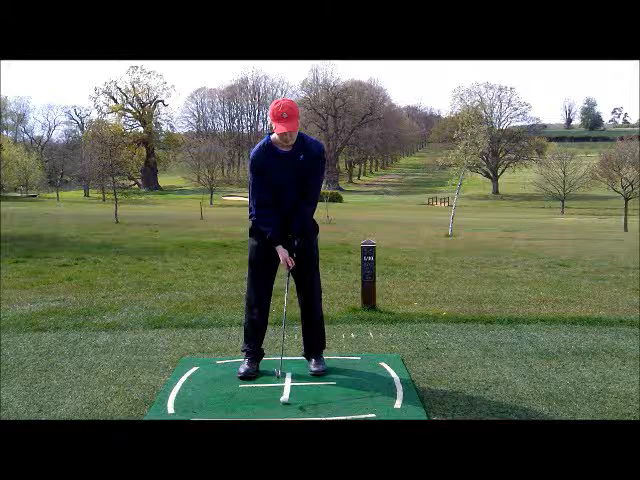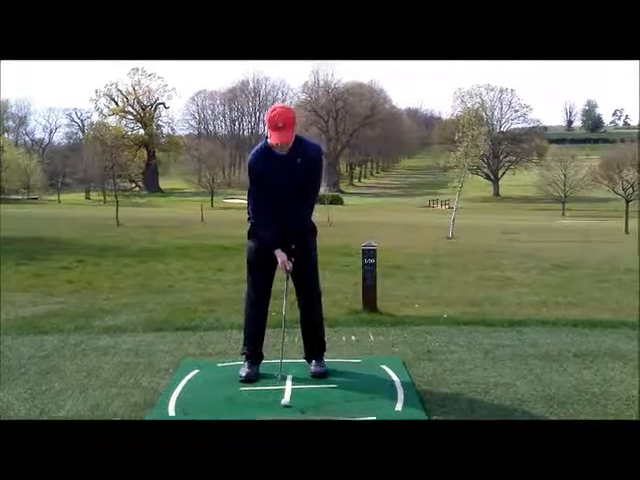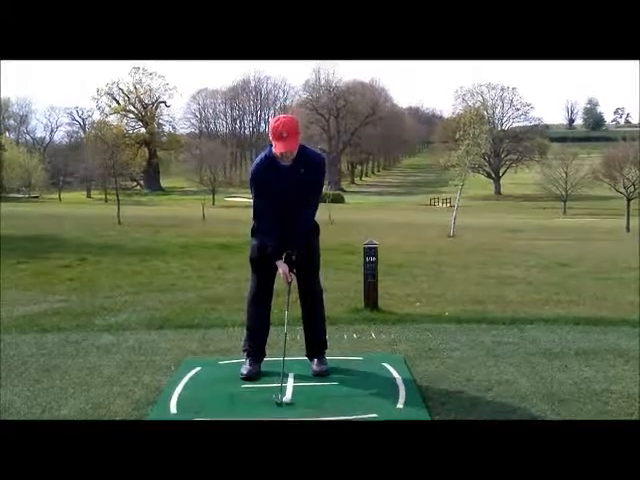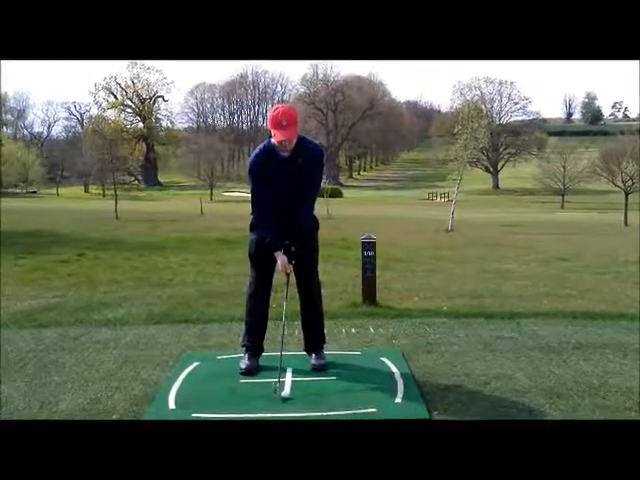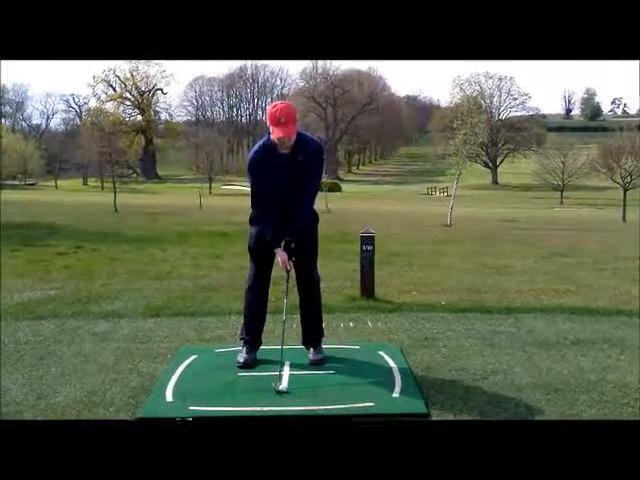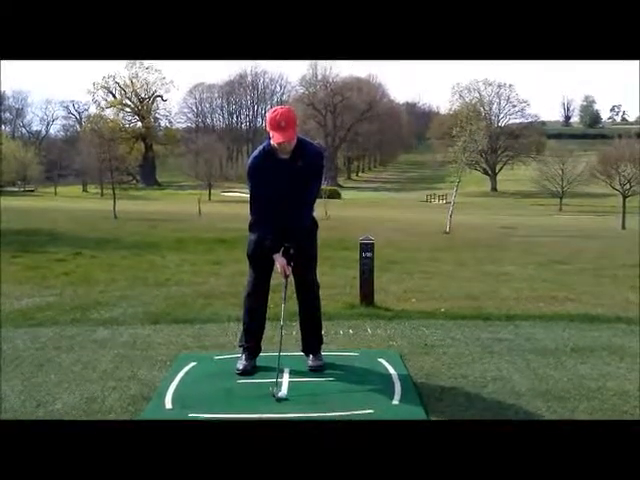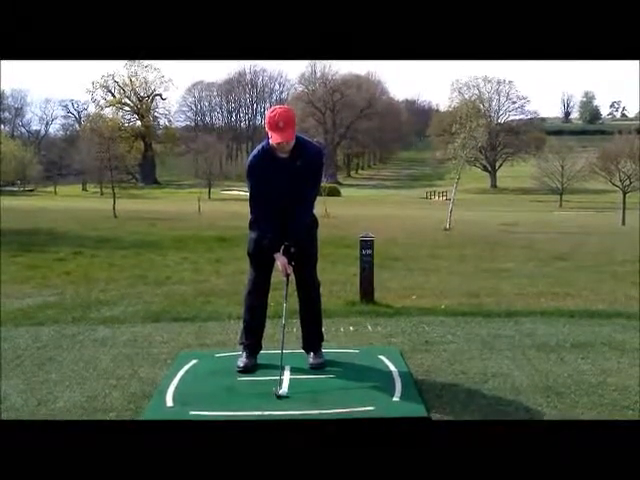
dt=0.7s
person 1, frame 1
left shoulder: (314, 150)
right shoulder: (259, 155)
left elbow: (310, 198)
right elbow: (260, 204)
left wrist: (294, 238)
right wrist: (277, 244)
left hip: (302, 229)
right hip: (265, 231)
left knee: (310, 292)
right knee: (257, 293)
left ankle: (315, 353)
right ankle: (252, 354)
person 1, frame 2
left shoulder: (311, 153)
right shoulder: (257, 158)
left elbow: (307, 201)
right elbow: (258, 207)
left wrist: (291, 242)
right wrist: (275, 247)
left hip: (300, 232)
right hip: (263, 234)
left knee: (309, 294)
right knee: (257, 295)
left ankle: (315, 355)
right ankle: (251, 358)
person 1, frame 3
left shoulder: (315, 162)
right shoulder: (260, 167)
left elbow: (308, 209)
right elbow: (263, 216)
left wrist: (293, 251)
right wrist: (277, 258)
left hip: (303, 233)
right hip: (267, 234)
left knee: (311, 291)
right knee: (259, 292)
left ankle: (317, 353)
right ankle: (253, 355)
person 1, frame 4
left shoulder: (313, 153)
right shoulder: (259, 159)
left elbow: (308, 201)
right elbow: (261, 207)
left wrist: (291, 242)
right wrist: (276, 249)
left hip: (302, 226)
right hip: (266, 227)
left knee: (309, 286)
right knee: (258, 287)
left ankle: (315, 348)
right ankle: (251, 350)
person 1, frame 5
left shoulder: (313, 149)
right shoulder: (258, 155)
left elbow: (308, 197)
right elbow: (261, 204)
left wrist: (292, 238)
right wrist: (276, 245)
left hip: (302, 221)
right hip: (266, 222)
left knee: (309, 279)
right knee: (257, 280)
left ankle: (313, 342)
right ankle: (249, 344)
person 1, frame 6
left shoulder: (313, 155)
right shoulder: (258, 161)
left elbow: (307, 202)
right elbow: (260, 209)
left wrist: (291, 244)
right wrist: (274, 251)
left hip: (301, 228)
right hip: (265, 228)
left knee: (308, 287)
right knee: (256, 287)
left ankle: (313, 349)
right ankle: (249, 351)
person 1, frame 7
left shoulder: (313, 154)
right shoulder: (257, 160)
left elbow: (307, 201)
right elbow: (260, 209)
left wrist: (291, 244)
right wrist: (275, 250)
left hip: (301, 225)
right hip: (265, 226)
left knee: (308, 284)
right knee: (257, 285)
left ankle: (313, 346)
right ankle: (249, 348)
